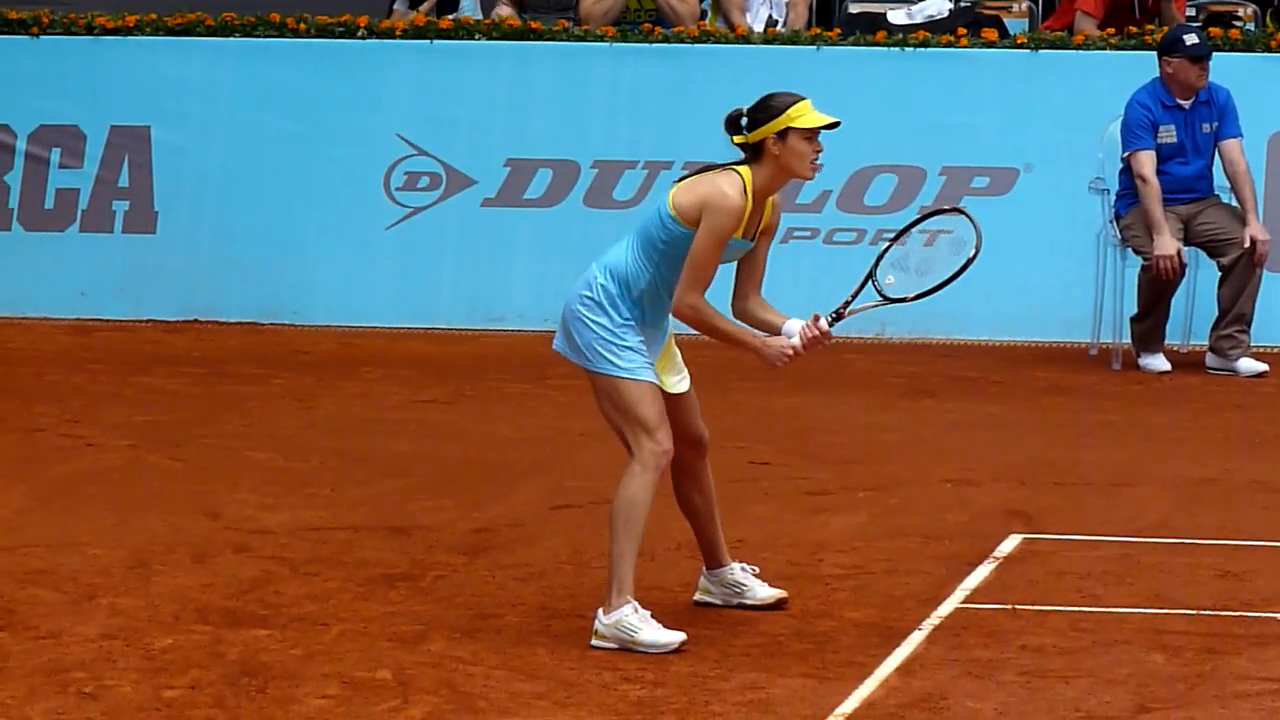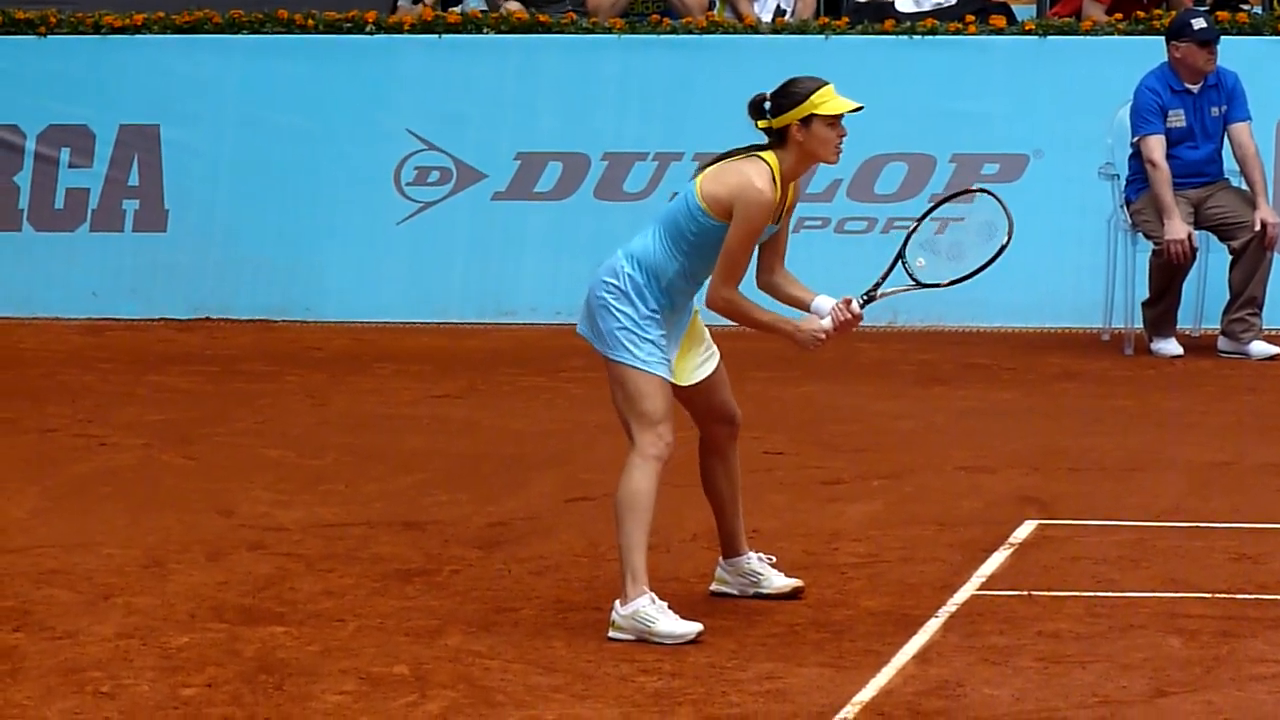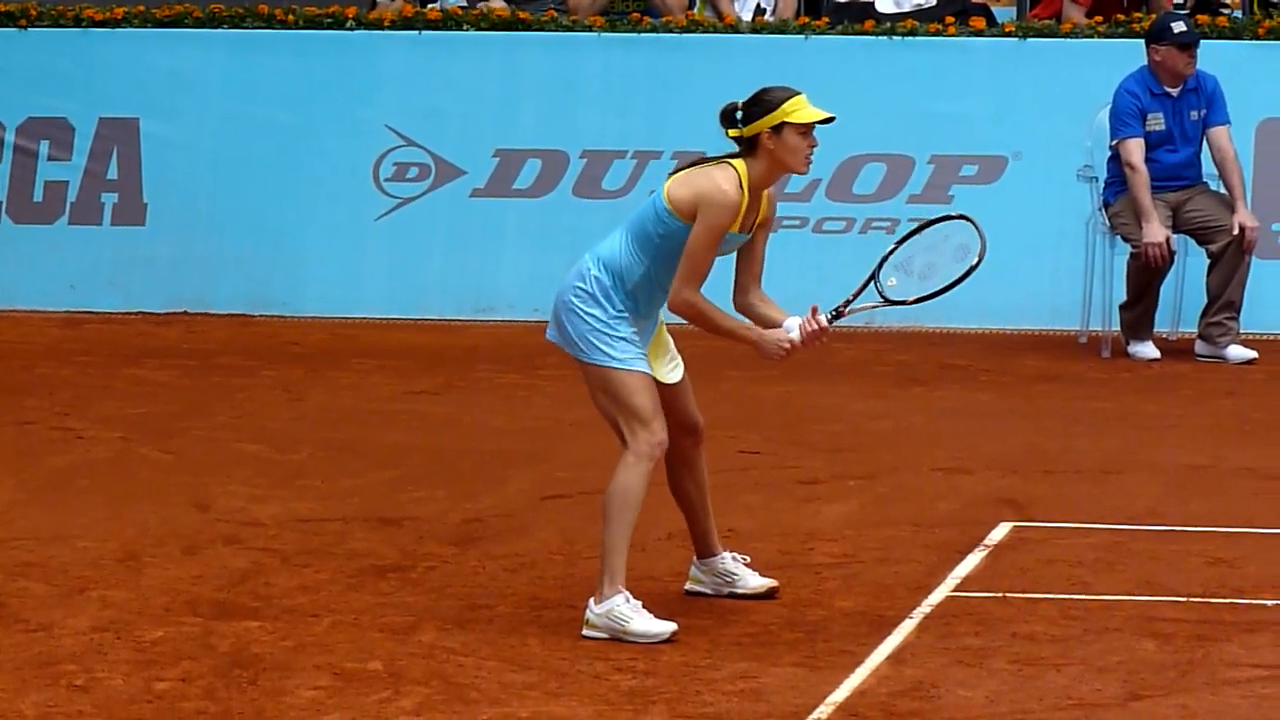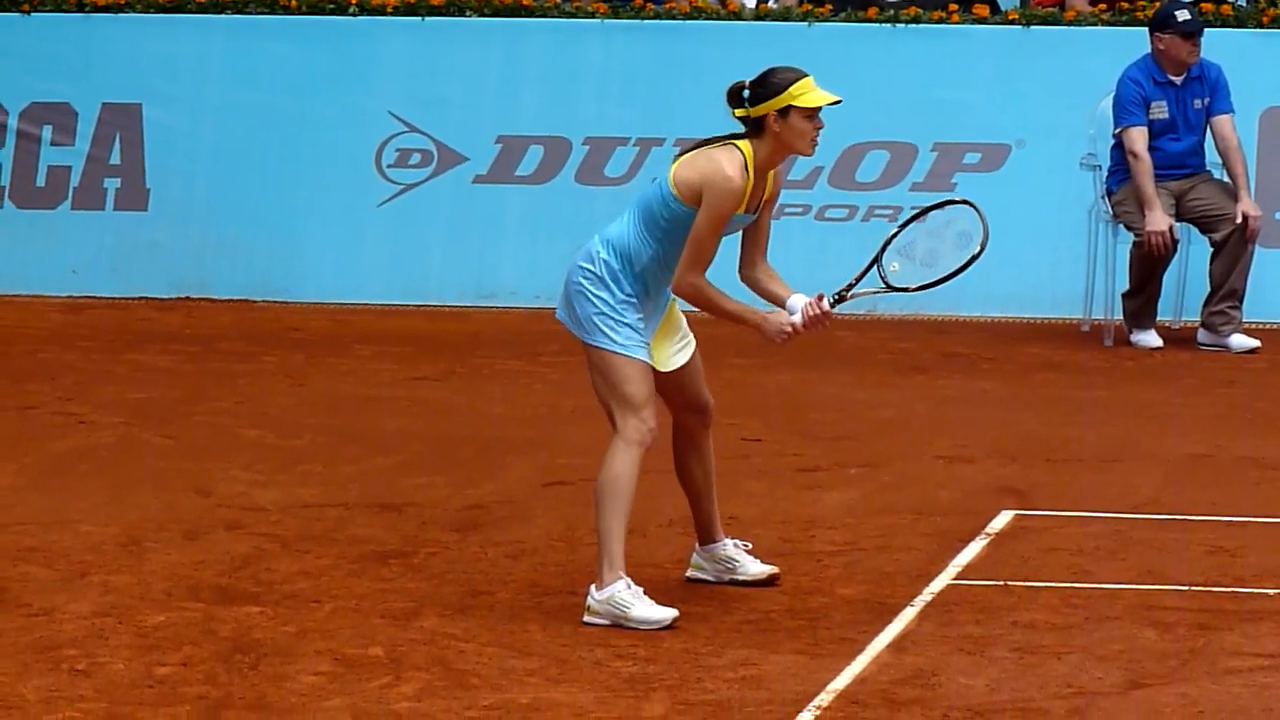
dt=0.5s
person 1, frame 1
left shoulder: (767, 210)
right shoulder: (727, 196)
left elbow: (745, 301)
right elbow: (687, 303)
left wrist: (794, 328)
right wrist: (760, 347)
left hip: (645, 319)
right hip: (605, 312)
left knee: (692, 445)
right knee: (654, 450)
left ankle: (719, 575)
right ankle: (617, 612)
person 1, frame 2
left shoulder: (784, 184)
right shoulder: (756, 188)
left elbow: (770, 274)
right elbow: (722, 296)
left wrist: (823, 306)
right wrist: (792, 329)
left hip: (670, 306)
right hip: (629, 300)
left knee: (723, 425)
right knee: (653, 442)
left ankle: (737, 565)
right ankle: (633, 602)
person 1, frame 3
left shoulder: (761, 203)
right shoulder: (723, 191)
left elbow: (747, 296)
right elbow: (684, 298)
left wrist: (793, 325)
right wrist: (758, 340)
left hip: (636, 311)
right hip: (597, 303)
left knee: (686, 433)
right knee: (648, 440)
left ankle: (710, 564)
right ankle: (608, 602)
person 1, frame 4
left shoulder: (767, 177)
right shoulder: (728, 176)
left elbow: (753, 267)
right elbow: (689, 282)
left wrist: (796, 303)
right wrist: (760, 322)
left hip: (650, 292)
right hip: (608, 287)
left knee: (696, 415)
right knee: (636, 427)
left ankle: (713, 550)
right ankle: (609, 587)
person 2, frame 1
left shoulder: (1220, 99)
right shoulder: (1142, 104)
left elbow: (1235, 162)
right elbow: (1145, 175)
left wrist: (1252, 220)
right wrist: (1161, 235)
left hip: (1201, 203)
right hip: (1144, 206)
left knee: (1249, 246)
right knee: (1166, 260)
left ankle: (1227, 349)
right ankle: (1148, 347)
person 2, frame 2
left shoulder: (1228, 83)
right shoulder: (1152, 89)
left elbow: (1245, 146)
right elbow: (1155, 160)
right wrist: (1172, 219)
left hip: (1211, 187)
right hip: (1155, 190)
right knee: (1178, 245)
left ankle: (1239, 333)
right ankle: (1161, 331)
person 2, frame 3
left shoulder: (1208, 86)
right shoulder: (1131, 92)
left elbow: (1223, 149)
right elbow: (1134, 163)
left wrist: (1241, 207)
right wrist: (1150, 222)
left hip: (1190, 190)
right hip: (1133, 193)
left knee: (1238, 232)
right knee: (1155, 247)
left ankle: (1216, 336)
right ankle: (1137, 334)
person 2, frame 4
left shoulder: (1211, 75)
right shoulder: (1134, 80)
left elbow: (1227, 138)
right elbow: (1137, 151)
left wrist: (1244, 196)
right wrist: (1153, 211)
left hip: (1193, 179)
right hip: (1137, 181)
left knee: (1241, 222)
right knee: (1158, 236)
left ankle: (1219, 326)
right ankle: (1140, 324)
